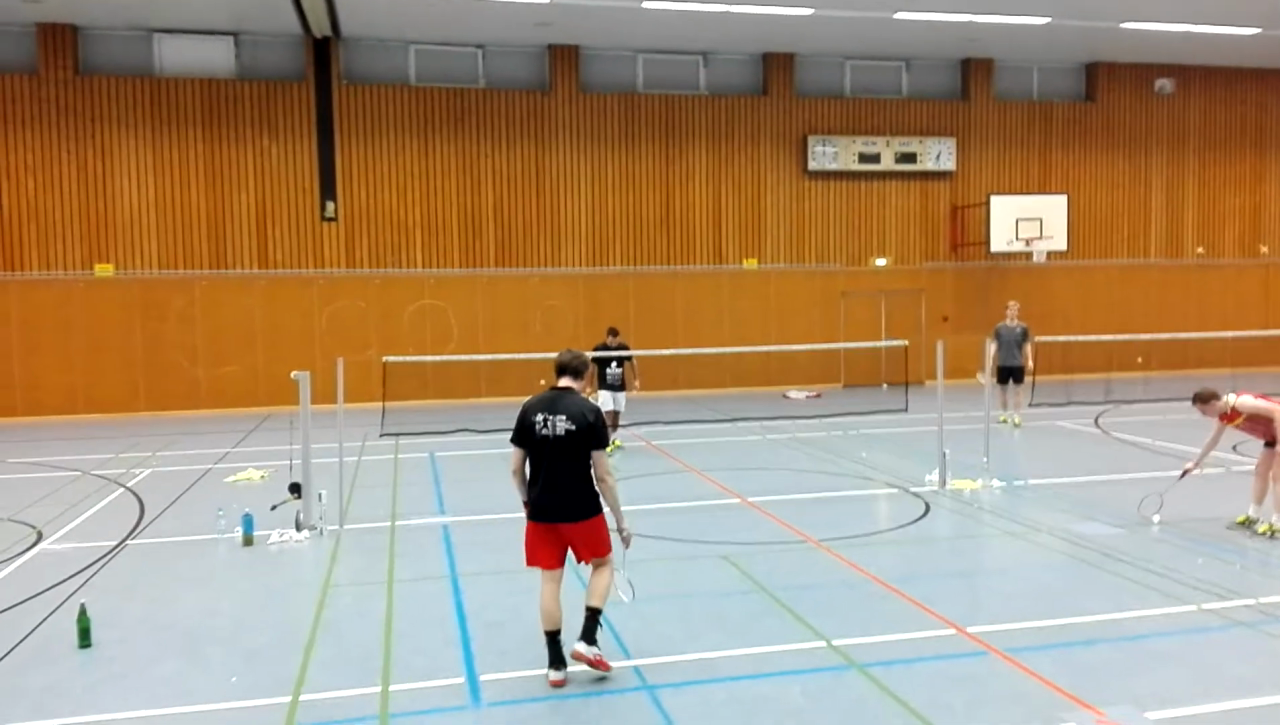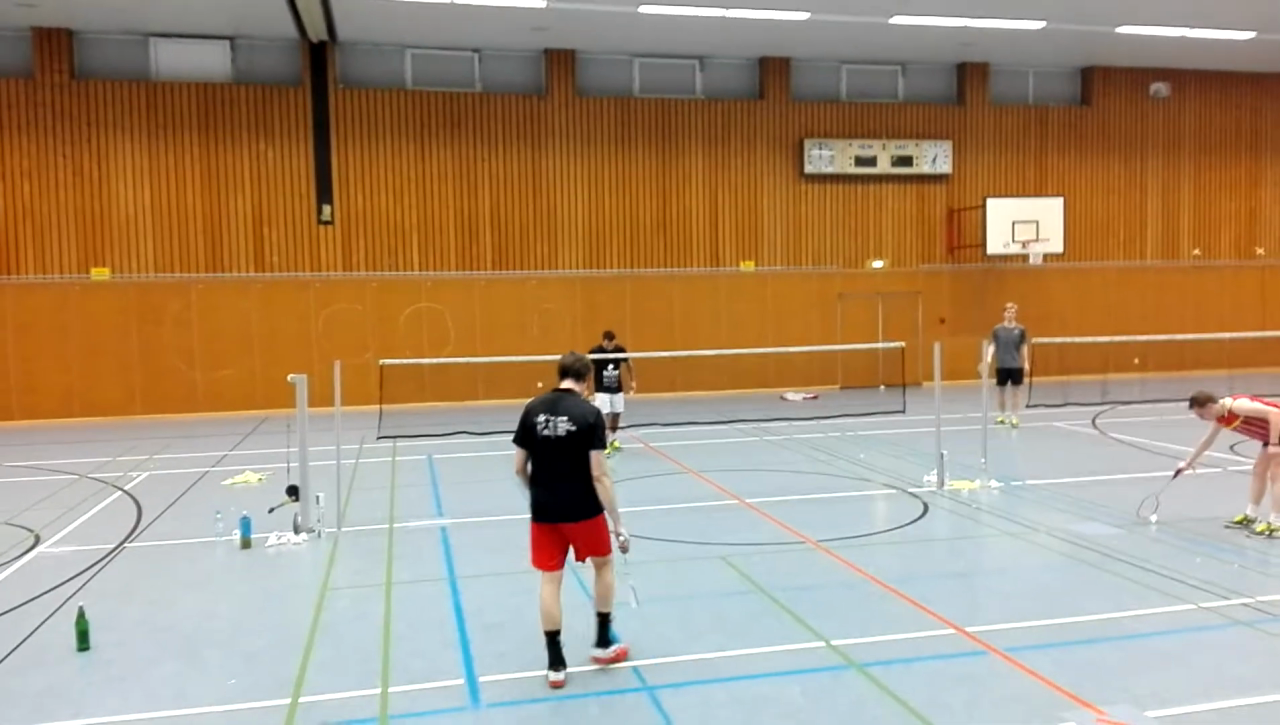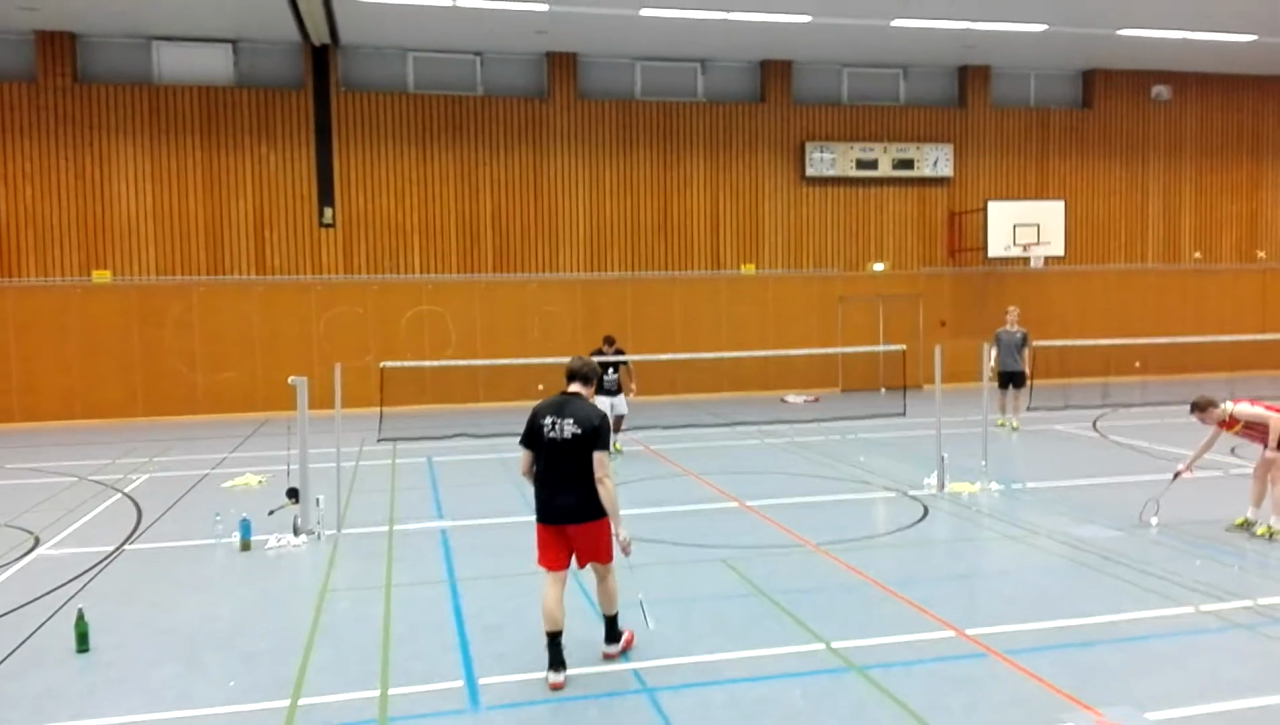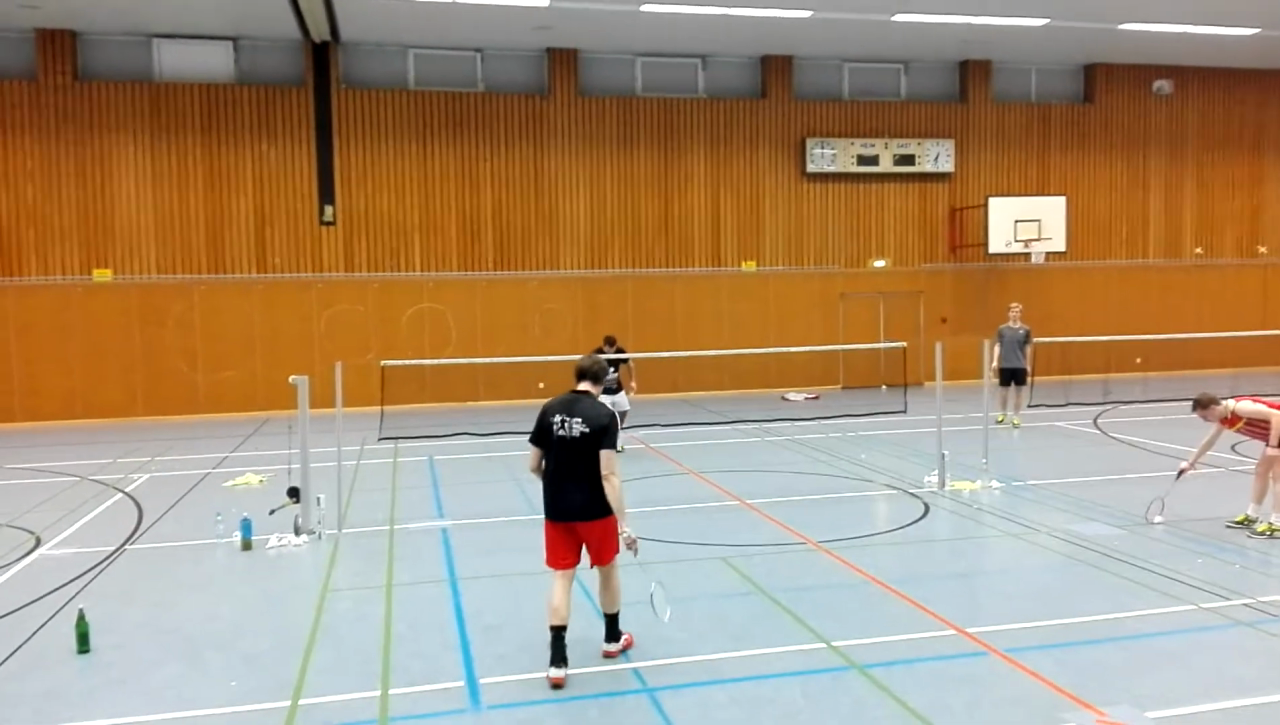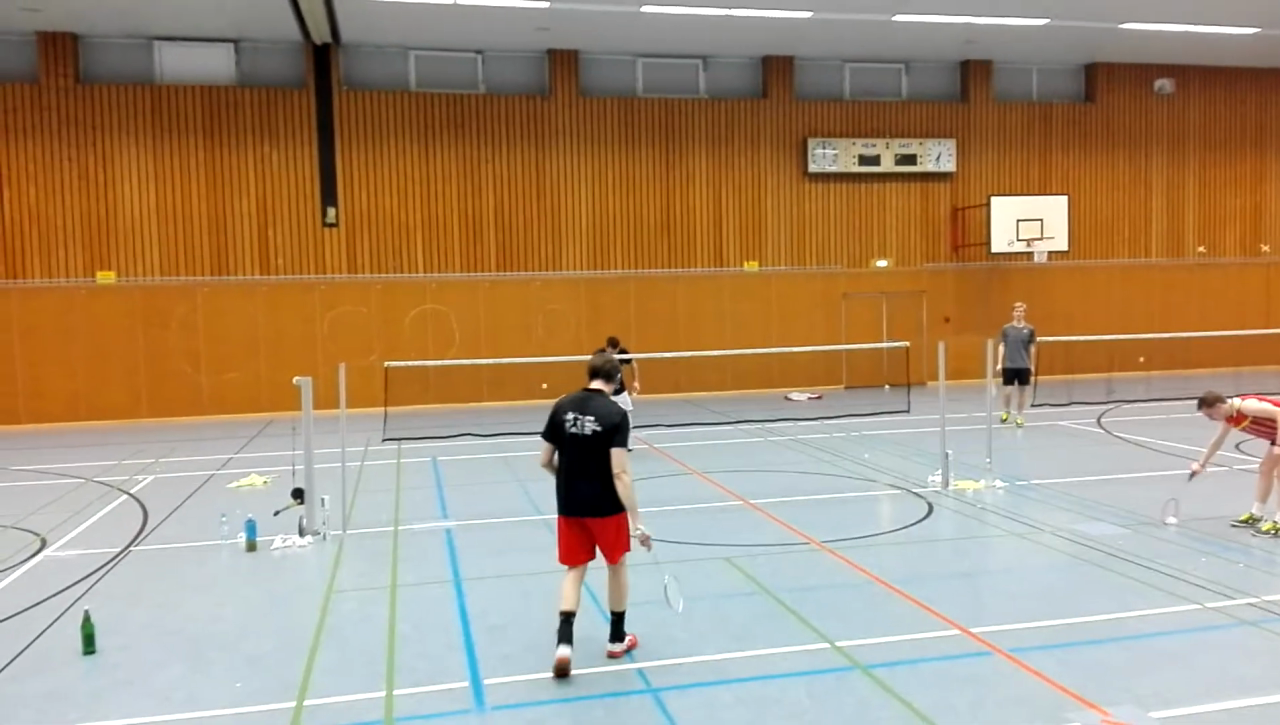
dt=0.1s
person 1, frame 1
left shoulder: (530, 408)
right shoulder: (589, 412)
left elbow: (517, 468)
right elbow: (602, 474)
left wrist: (529, 500)
right wrist: (620, 520)
left hip: (542, 511)
right hip: (581, 509)
left knee: (550, 580)
right knee: (602, 565)
left ankle: (556, 663)
right ankle: (587, 639)
person 1, frame 2
left shoulder: (533, 409)
right shoulder: (589, 413)
left elbow: (520, 468)
right elbow: (599, 475)
right wrist: (618, 524)
left hip: (544, 511)
right hip: (583, 510)
left knee: (550, 580)
right knee: (604, 565)
left ankle: (555, 664)
right ankle: (603, 643)
person 1, frame 3
left shoulder: (540, 411)
right shoulder: (595, 416)
left elbow: (526, 469)
right elbow: (602, 477)
right wrist: (618, 527)
left hip: (548, 513)
right hip: (587, 511)
left knee: (554, 582)
right knee: (604, 570)
left ankle: (555, 665)
right ankle: (613, 638)
person 1, frame 4
left shoulder: (550, 409)
right shoulder: (603, 415)
left elbow: (534, 466)
right elbow: (608, 474)
right wrist: (623, 524)
left hip: (557, 510)
right hip: (595, 509)
left knee: (562, 579)
right knee: (608, 570)
left ankle: (557, 661)
right ankle: (613, 638)
person 1, frame 5
left shoulder: (562, 406)
right shoulder: (615, 414)
left elbow: (546, 461)
right elbow: (619, 473)
right wrist: (636, 522)
left hip: (569, 506)
right hip: (606, 506)
left knee: (573, 571)
right knee: (616, 568)
left ankle: (564, 643)
right ankle: (618, 638)
